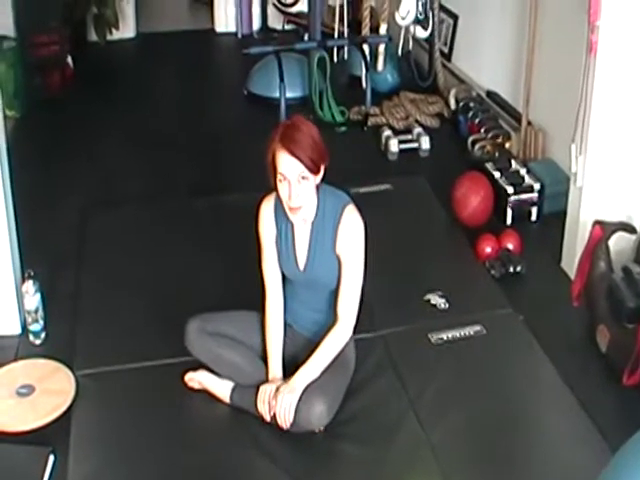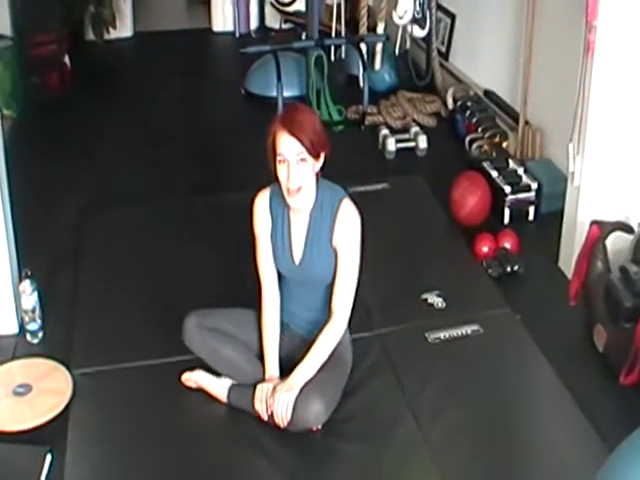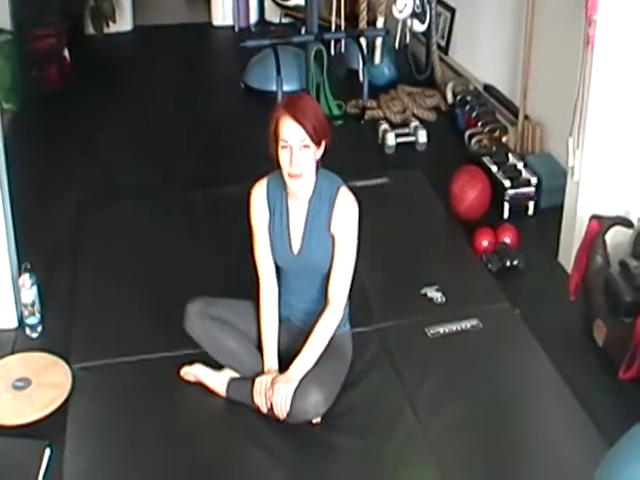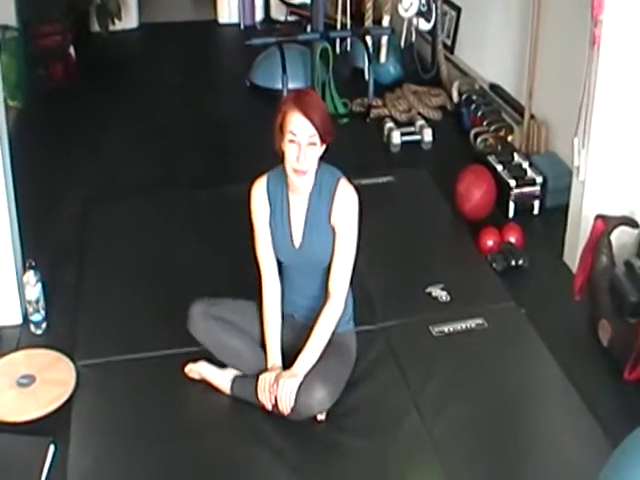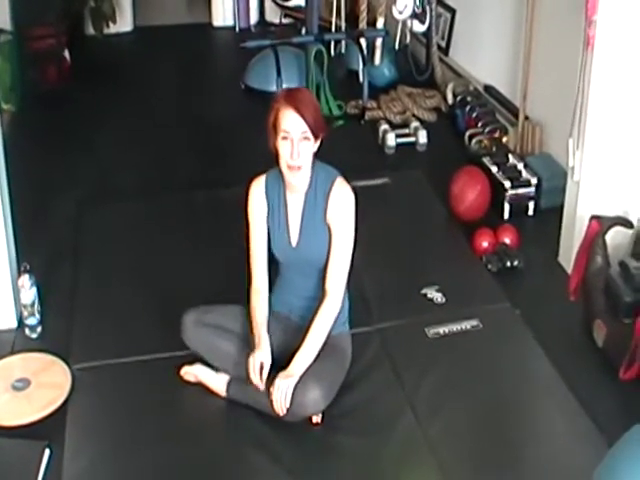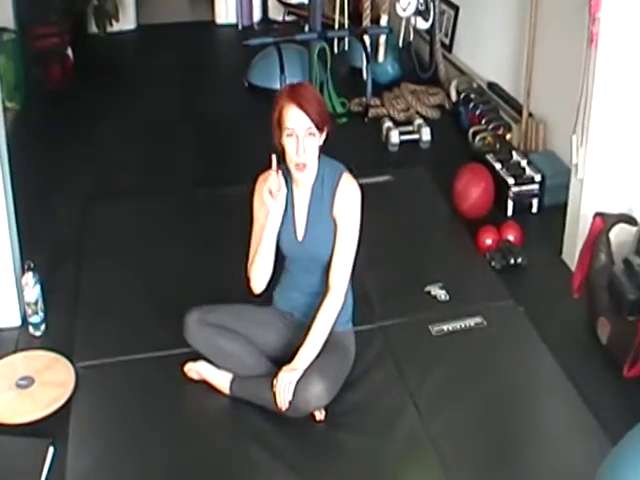
dt=0.4s
person 1, frame 1
left shoulder: (346, 220)
right shoulder: (269, 210)
left elbow: (345, 322)
right elbow: (273, 294)
left wrist: (296, 383)
right wrist: (275, 376)
left hip: (328, 341)
right hip: (285, 327)
left knee: (312, 413)
right knee: (196, 332)
left ankle: (227, 388)
right ankle: (274, 387)
person 1, frame 2
left shoulder: (343, 214)
right shoulder: (265, 204)
left elbow: (340, 316)
right elbow: (269, 291)
left wrist: (293, 382)
right wrist: (272, 375)
left hip: (325, 340)
right hip: (281, 326)
left knee: (310, 413)
right knee: (195, 328)
left ankle: (226, 387)
person 1, frame 3
left shoulder: (341, 202)
right shoulder: (262, 194)
left elbow: (336, 304)
right elbow: (267, 283)
left wrist: (292, 374)
right wrist: (271, 367)
left hip: (325, 333)
right hip: (280, 320)
left knee: (309, 403)
right knee: (196, 315)
left ankle: (225, 381)
person 1, frame 4
left shoulder: (341, 195)
right shoulder: (262, 190)
left elbow: (337, 297)
right elbow: (270, 280)
left wrist: (297, 370)
right wrist: (275, 363)
left hip: (331, 330)
right hip: (285, 318)
left knee: (315, 398)
right knee: (199, 316)
left ankle: (229, 379)
person 1, frame 5
left shoulder: (337, 193)
right shoulder: (261, 189)
left elbow: (334, 294)
right elbow: (257, 277)
left wrist: (295, 370)
right wrist: (260, 342)
left hip: (326, 332)
right hip: (280, 320)
left knee: (310, 398)
right knee: (193, 324)
left ankle: (224, 383)
right ankle: (279, 380)
person 1, frame 6
left shoulder: (344, 188)
right shoulder: (269, 183)
left elbow: (337, 289)
right elbow: (257, 282)
left wrist: (298, 365)
right wrist: (274, 214)
left hip: (330, 330)
right hip: (283, 317)
left knee: (312, 393)
right knee: (196, 324)
left ankle: (228, 380)
right ankle: (283, 376)
